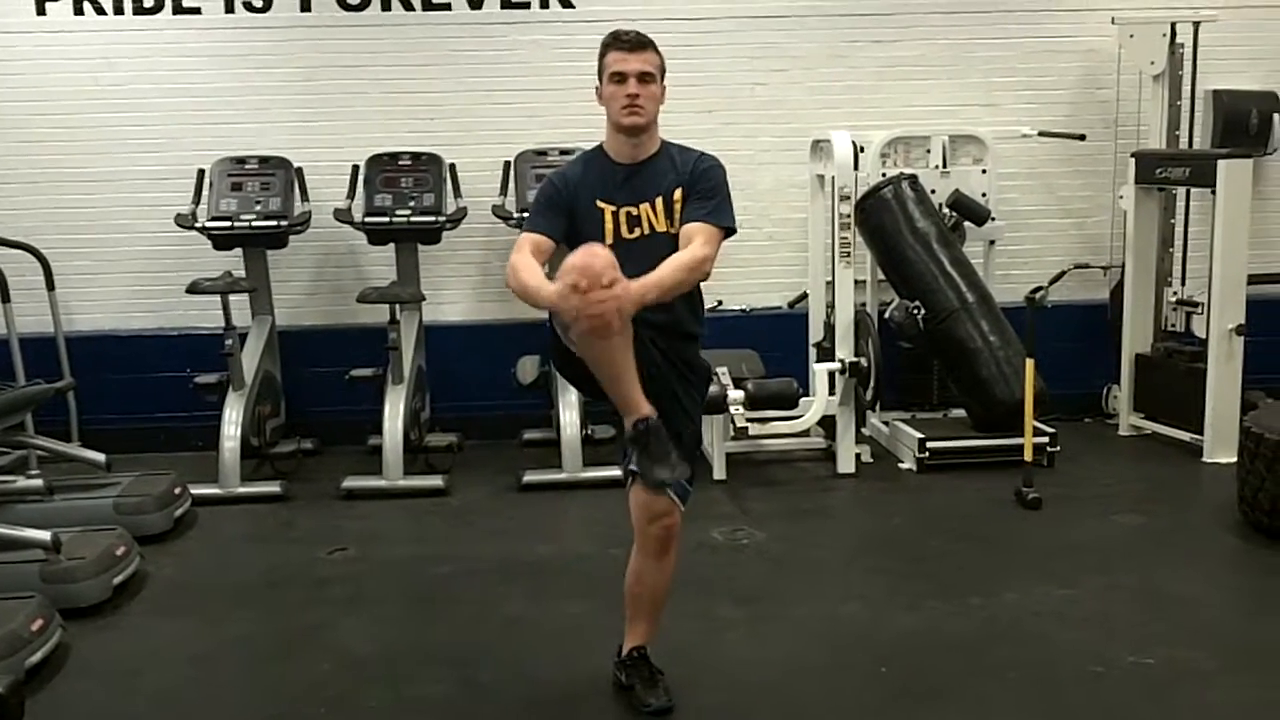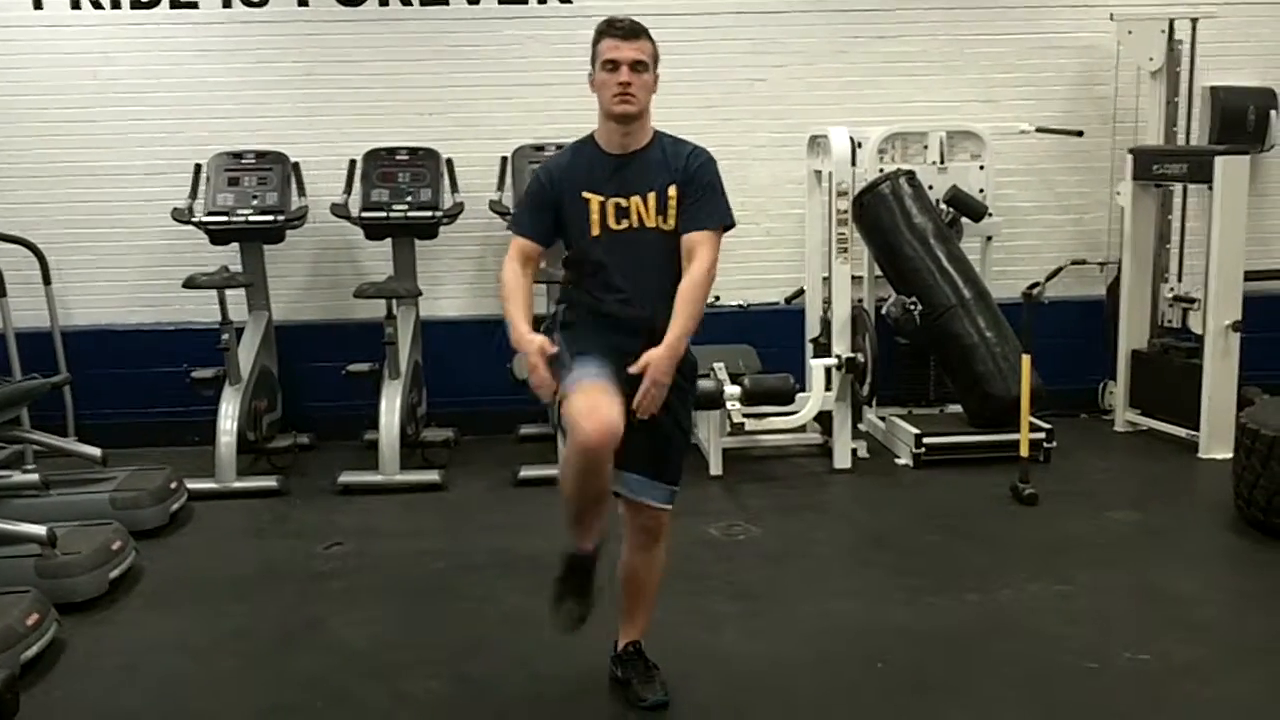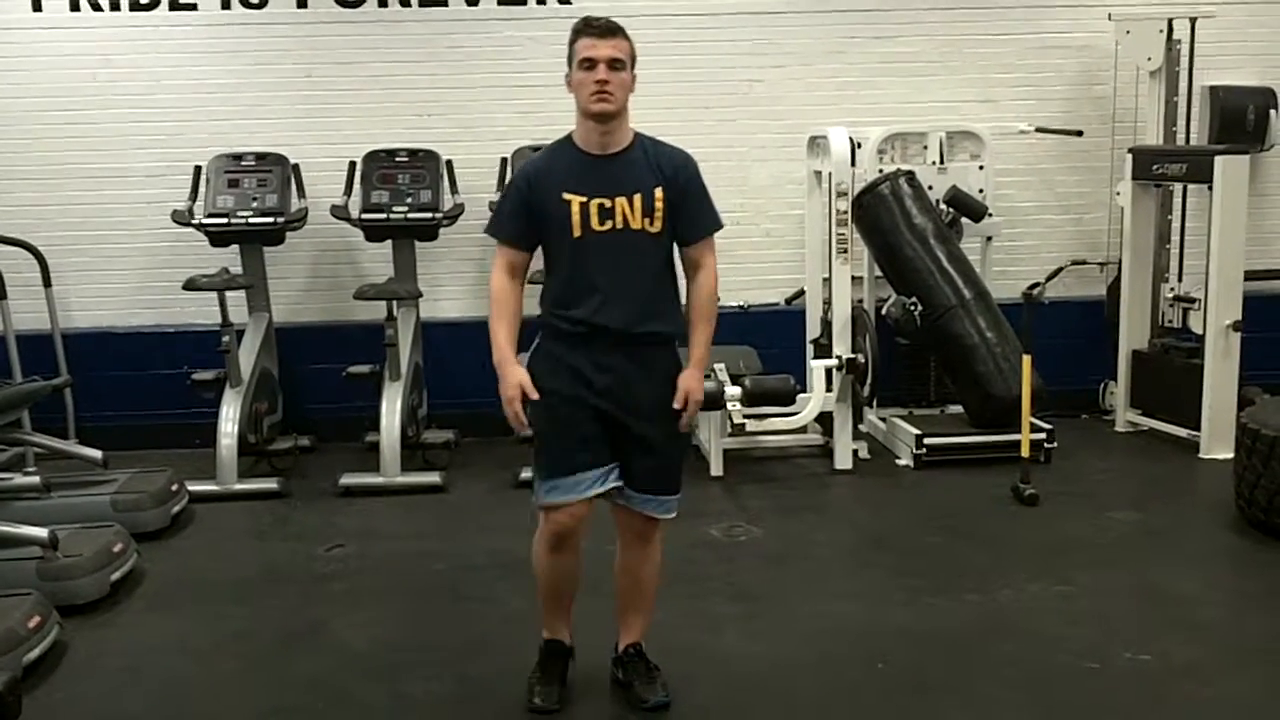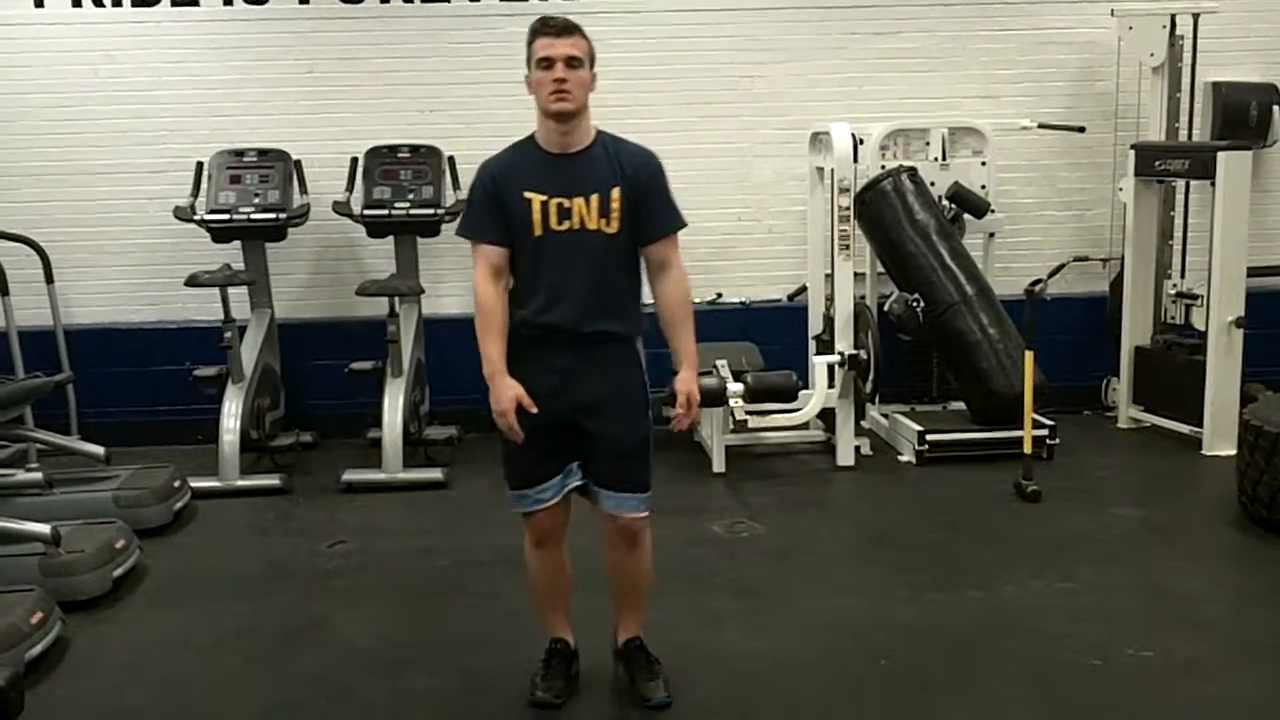
dt=0.3s
person 1, frame 1
left shoulder: (698, 171)
right shoulder: (570, 182)
left elbow: (700, 256)
right elbow: (521, 265)
left wrist: (634, 293)
right wrist: (558, 294)
left hip: (671, 354)
right hip: (594, 351)
left knee: (661, 519)
right knee: (590, 262)
left ankle: (634, 656)
right ankle: (644, 425)
person 1, frame 2
left shoulder: (691, 166)
right shoulder: (560, 173)
left elbow: (700, 262)
right elbow: (519, 261)
left wrist: (670, 349)
right wrist: (522, 333)
left hip: (660, 359)
right hip: (587, 339)
left knee: (650, 516)
right knee: (595, 431)
left ankle: (629, 651)
right ankle: (581, 551)
person 1, frame 3
left shoulder: (672, 168)
right shoulder: (539, 176)
left elbow: (701, 269)
right elbow: (507, 271)
left wrist: (697, 364)
right wrist: (505, 360)
left hip: (651, 368)
right hip: (566, 367)
left knee: (643, 523)
right knee: (562, 523)
left ankle: (631, 652)
right ankle: (555, 647)
person 1, frame 4
left shoulder: (635, 166)
right shoulder: (500, 175)
left elbow: (666, 269)
right elbow: (490, 280)
left wrist: (687, 362)
right wrist: (497, 376)
left hip: (613, 360)
right hip: (531, 371)
left knee: (627, 522)
right knee: (543, 522)
left ankle: (632, 646)
right ankle: (560, 647)
